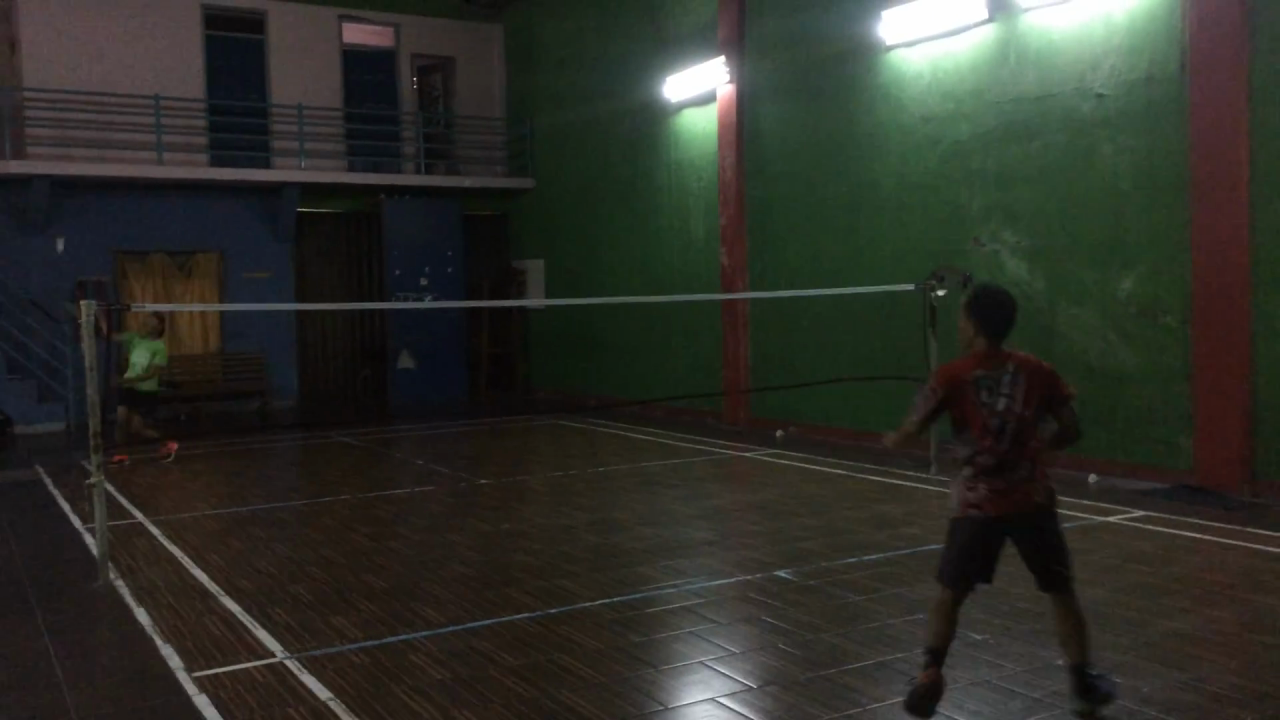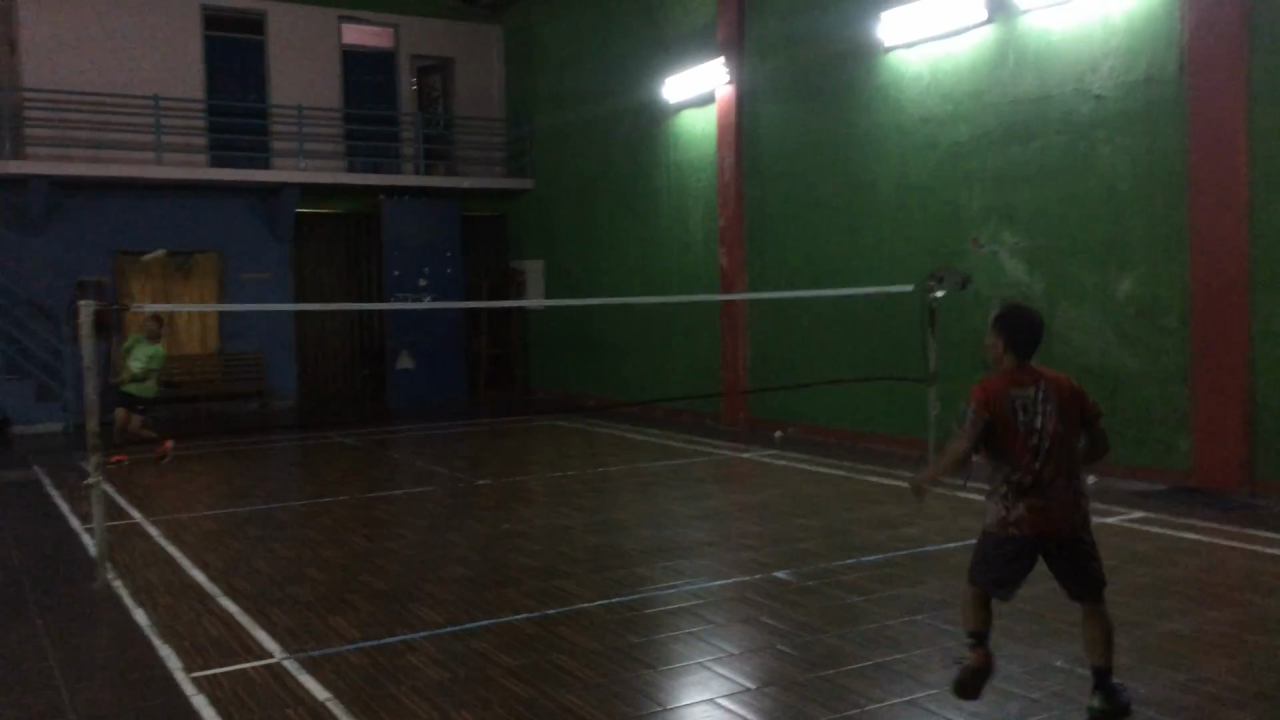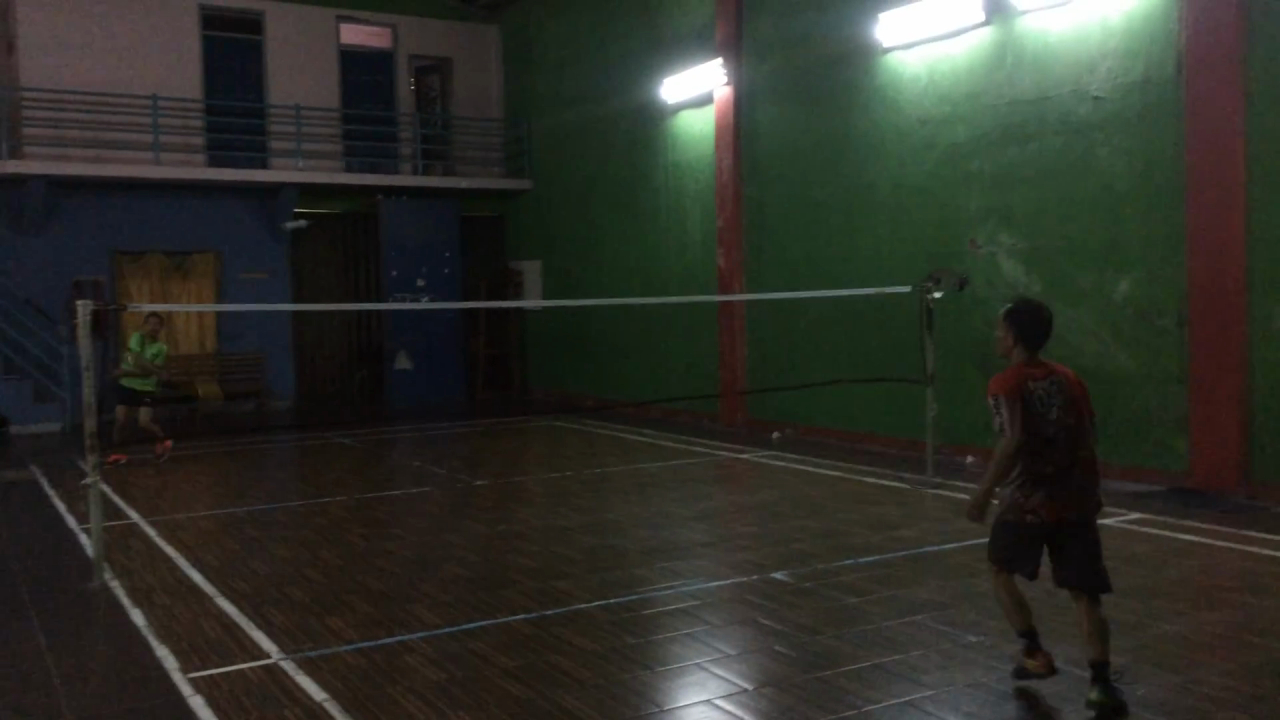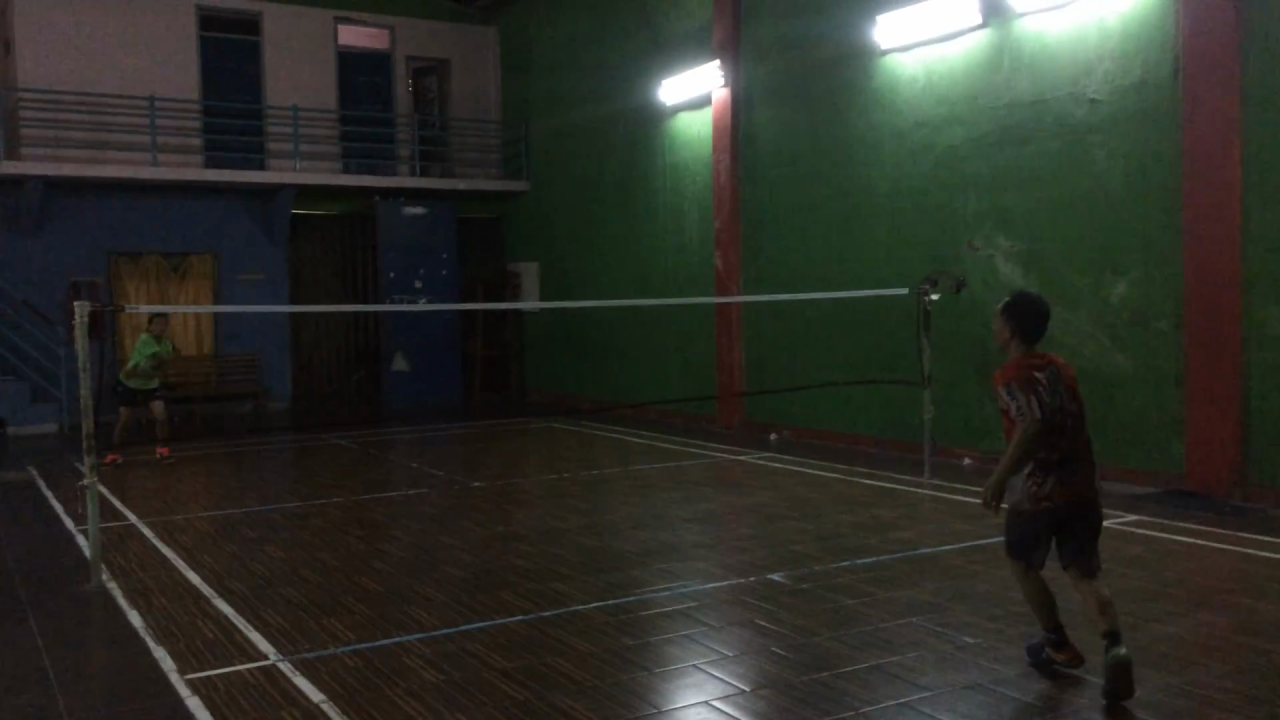
dt=0.1s
person 1, frame 1
left shoulder: (952, 376)
right shoulder: (1039, 371)
left elbow: (912, 429)
right elbow: (1071, 429)
left wrist: (894, 439)
left hip: (977, 503)
right hip: (1031, 500)
left knee: (949, 593)
right knee: (1061, 592)
left ankle: (930, 674)
right ankle: (1083, 684)
person 1, frame 2
left shoulder: (988, 393)
right shoulder: (1066, 387)
left elbow: (962, 451)
right elbow: (1100, 445)
left wrist: (928, 476)
left hip: (1013, 517)
right hip: (1067, 516)
left knee: (978, 588)
right knee: (1091, 603)
left ankle: (978, 656)
person 1, frame 3
left shoulder: (1006, 385)
right shoulder: (1070, 380)
left elbow: (1014, 442)
right elbow: (1087, 438)
left wrist: (984, 491)
left hip: (1026, 505)
right hip: (1078, 503)
left knee: (1002, 571)
right knee: (1087, 597)
left ankle: (1034, 654)
right ankle: (1102, 685)
person 1, frame 4
left shoulder: (1010, 374)
right shoulder: (1061, 368)
left elbow: (1030, 424)
left wrist: (998, 479)
left hip: (1036, 491)
right hip: (1081, 487)
left knee: (1023, 565)
right knee: (1085, 575)
left ankle: (1060, 647)
right ankle: (1115, 650)
